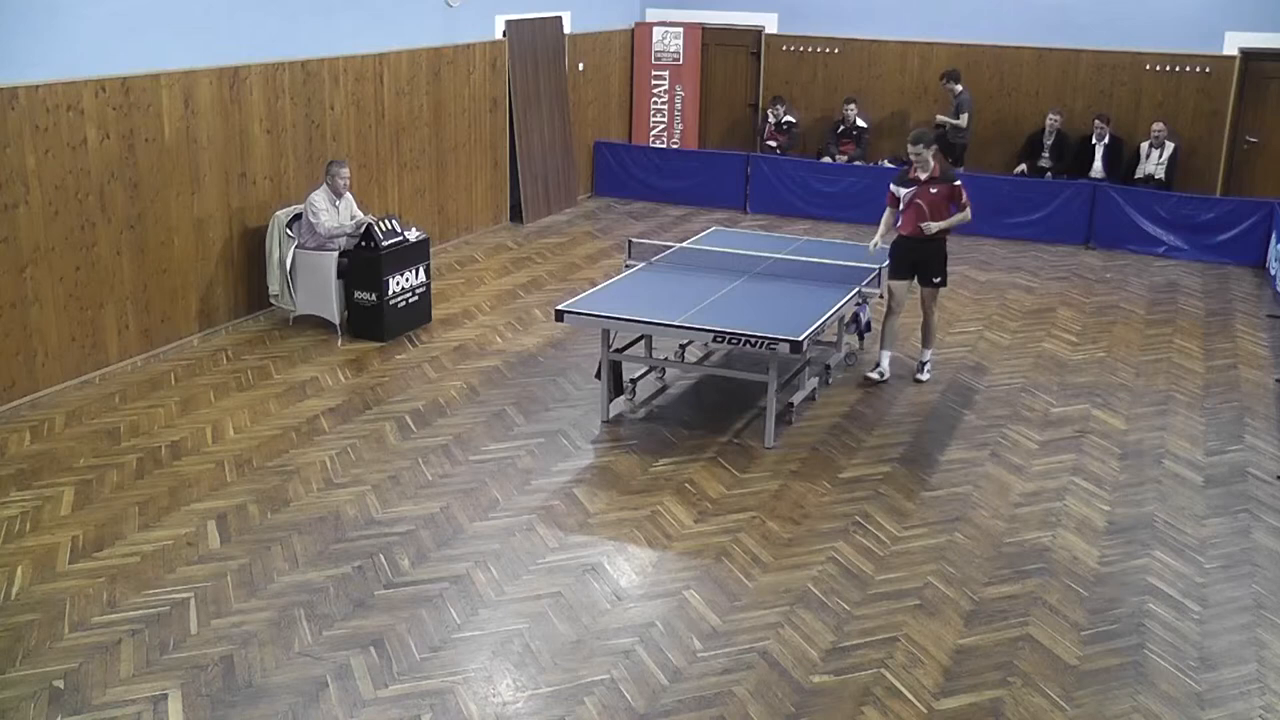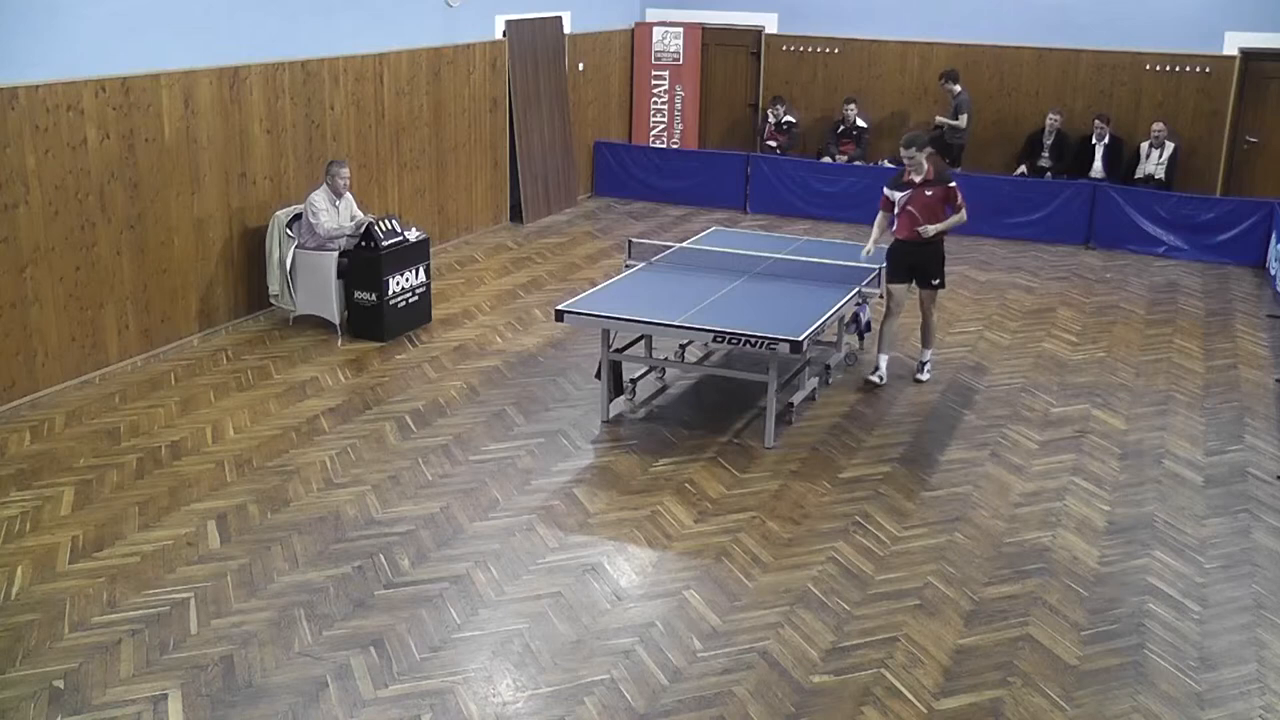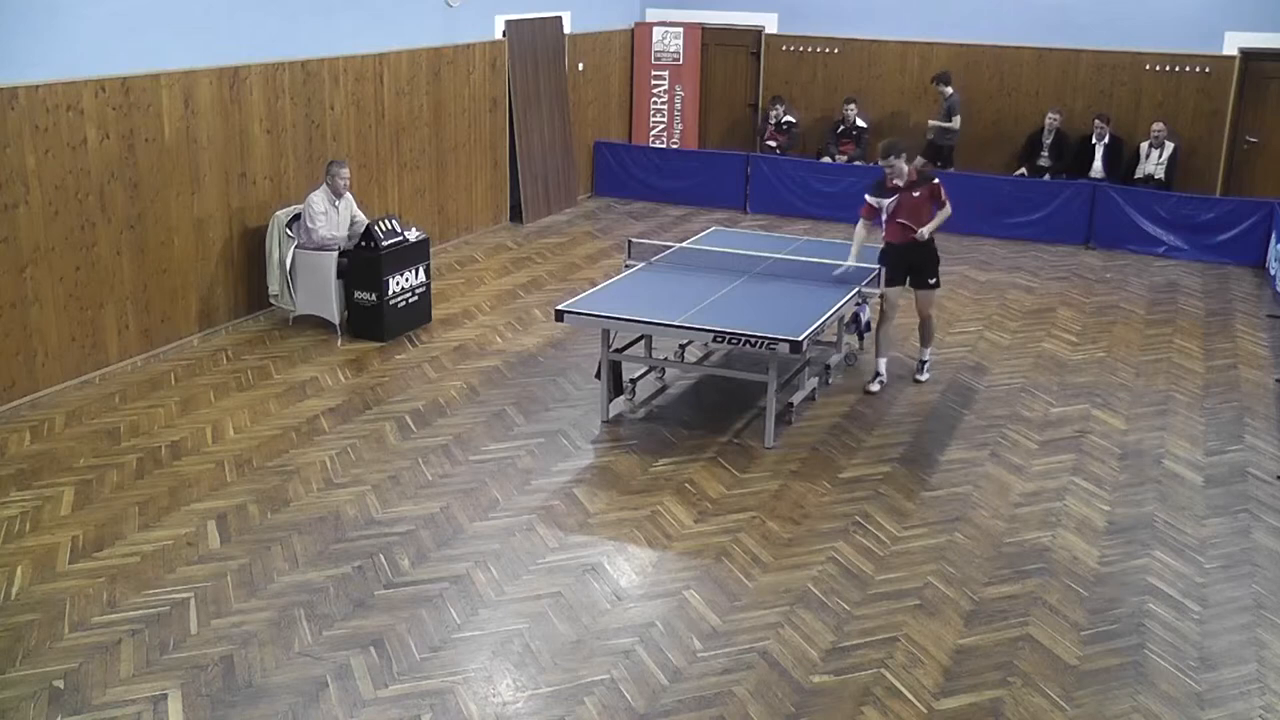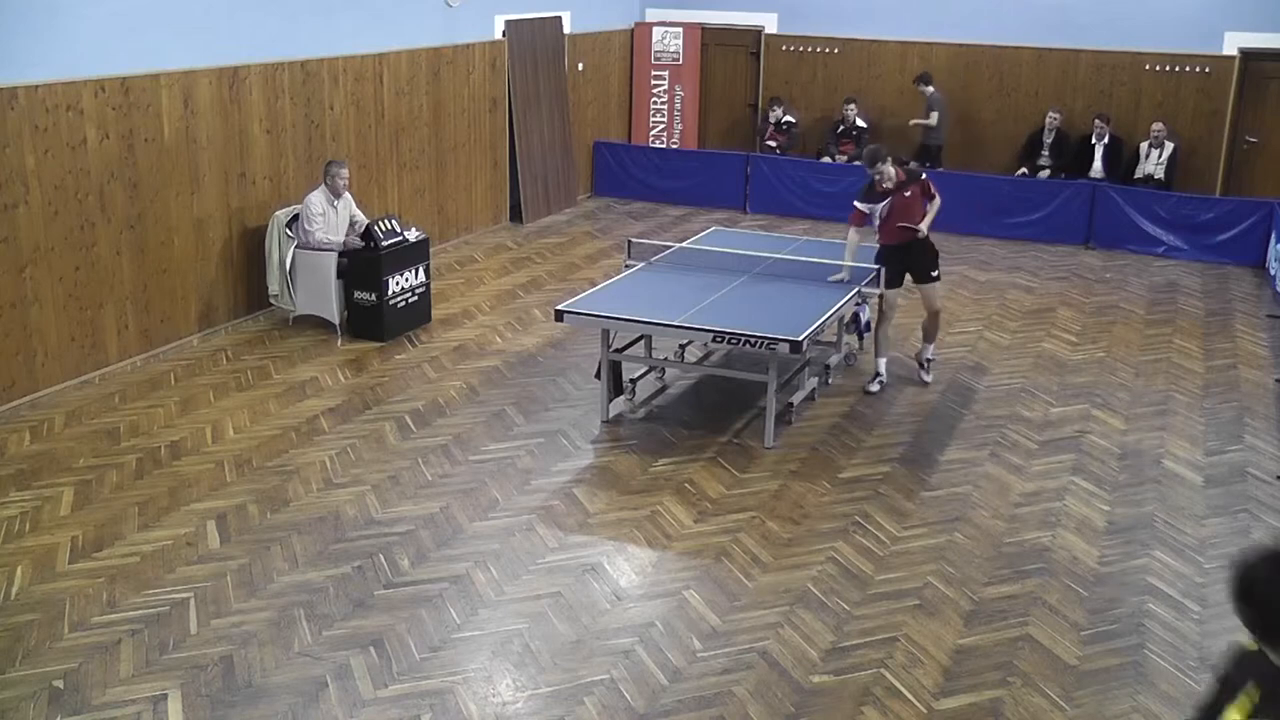
dt=0.2s
person 1, frame 1
left shoulder: (948, 180)
right shoulder: (902, 178)
left elbow: (965, 214)
right elbow: (891, 210)
left wrist: (940, 225)
right wrist: (880, 234)
left hip: (933, 247)
right hip: (903, 245)
left knee: (928, 309)
right knee: (893, 306)
left ankle: (925, 360)
right ankle: (883, 365)
person 1, frame 2
left shoulder: (944, 181)
right shoulder: (896, 182)
left elbow: (961, 215)
right elbow: (884, 214)
left wrist: (937, 228)
right wrist: (873, 241)
left hip: (930, 251)
right hip: (900, 249)
left knee: (927, 312)
right knee: (892, 310)
left ankle: (925, 360)
right ankle: (881, 367)
person 1, frame 3
left shoulder: (927, 180)
right shoulder: (879, 189)
left elbow: (946, 208)
right elbow: (864, 224)
left wrist: (930, 227)
right wrist: (852, 259)
left hip: (923, 251)
right hip: (894, 252)
left knee: (925, 314)
right knee: (886, 313)
left ankle: (923, 359)
right ankle: (880, 372)
person 1, frame 4
left shoulder: (915, 178)
right shoulder: (868, 195)
left elbow: (935, 200)
right elbow: (856, 231)
left wrist: (926, 222)
right wrist: (847, 268)
left hip: (920, 247)
right hip: (890, 252)
left knee: (934, 309)
right knee: (885, 314)
left ankle: (925, 356)
right ankle: (880, 372)
